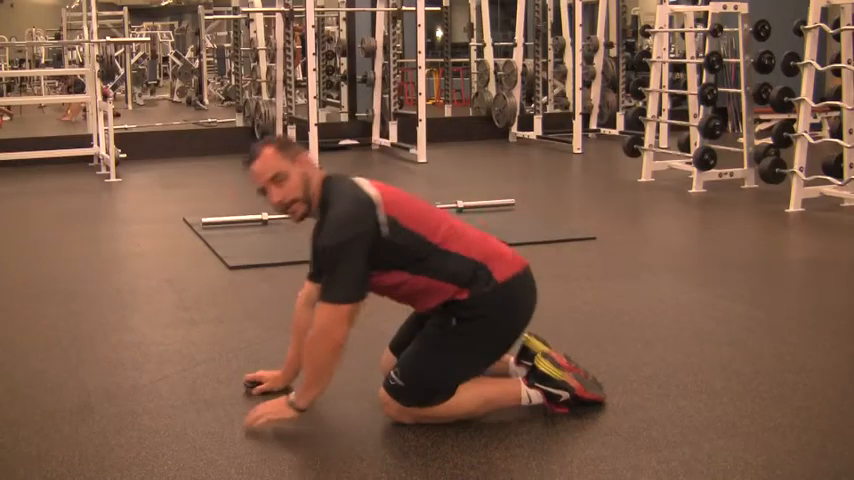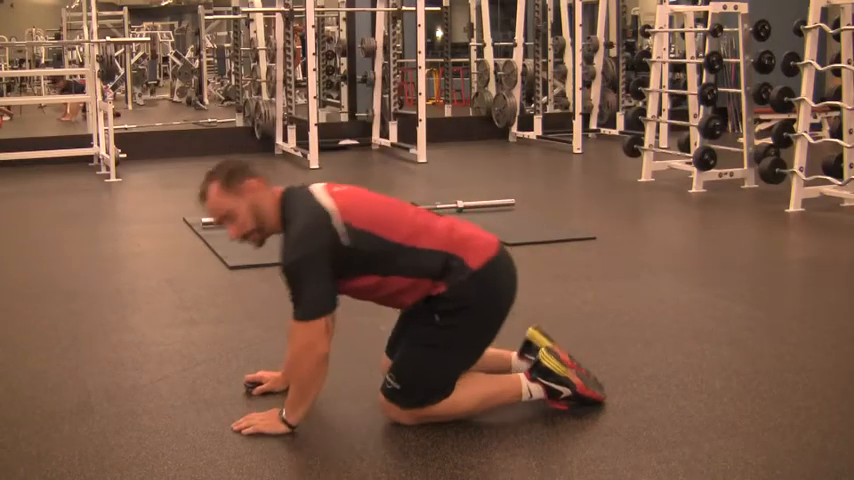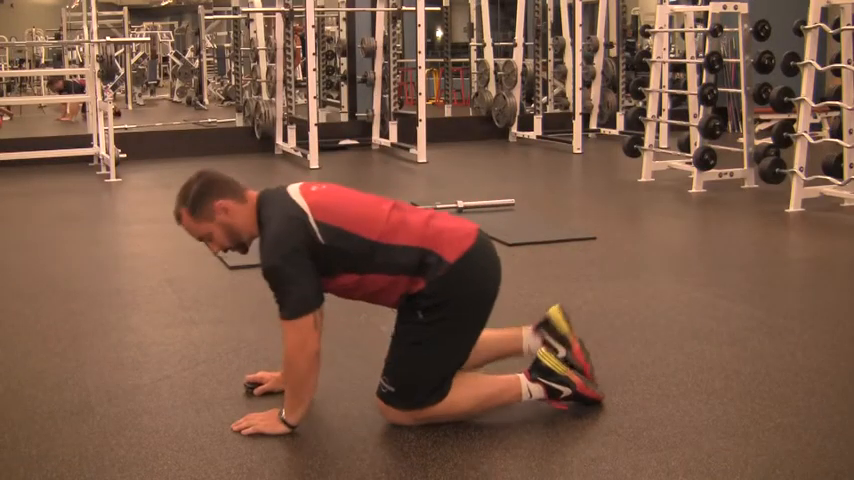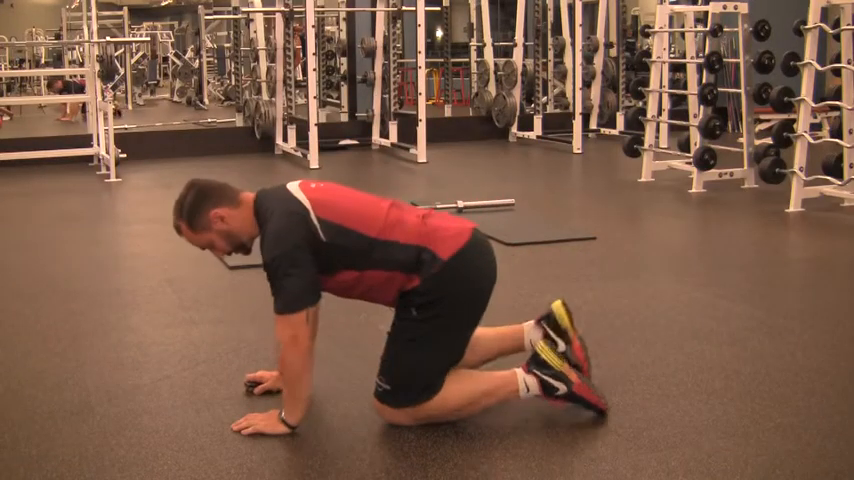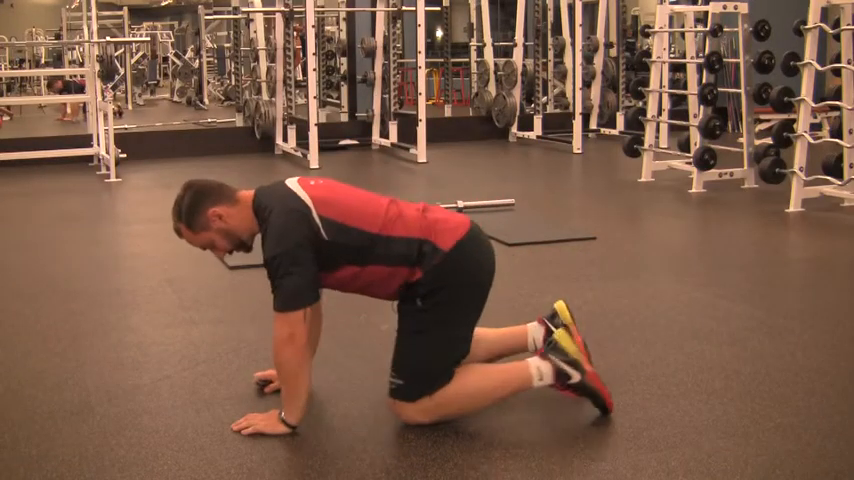
dt=0.2s
person 1, frame 1
left shoulder: (345, 220)
right shoulder: (339, 201)
left elbow: (332, 329)
right elbow: (311, 301)
left wrist: (295, 402)
right wrist: (288, 371)
left hip: (493, 293)
right hip: (489, 282)
left knee: (402, 402)
right knee: (393, 364)
left ankle: (538, 385)
right ankle: (518, 362)
person 1, frame 2
left shoulder: (304, 237)
right shoulder: (306, 205)
left elbow: (314, 344)
right elbow: (312, 316)
left wrist: (288, 416)
right wrist: (289, 374)
left hip: (473, 281)
right hip: (476, 263)
left knee: (403, 405)
right knee: (394, 366)
left ankle: (536, 382)
right ankle: (523, 360)
person 1, frame 3
left shoulder: (281, 239)
right shoulder: (287, 204)
left elbow: (305, 343)
right elbow: (307, 319)
left wrist: (288, 417)
right wrist: (291, 375)
left hip: (454, 273)
right hip: (464, 252)
left knee: (401, 406)
right knee: (433, 355)
left ankle: (538, 382)
right ankle: (539, 339)
person 1, frame 4
left shoulder: (281, 232)
right shoulder: (284, 202)
left elbow: (295, 337)
right elbow: (306, 306)
left wrist: (288, 417)
right wrist: (289, 375)
left hip: (449, 270)
right hip: (460, 251)
left knee: (398, 404)
right knee: (435, 356)
left ankle: (535, 379)
right ankle: (542, 334)
person 1, frame 5
left shoulder: (282, 229)
right shoulder: (281, 201)
left elbow: (291, 334)
right elbow: (309, 301)
left wrist: (288, 416)
right wrist: (295, 372)
left hip: (448, 263)
right hip: (454, 247)
left knee: (414, 402)
right knee: (433, 354)
left ankle: (549, 367)
right ankle: (544, 333)
